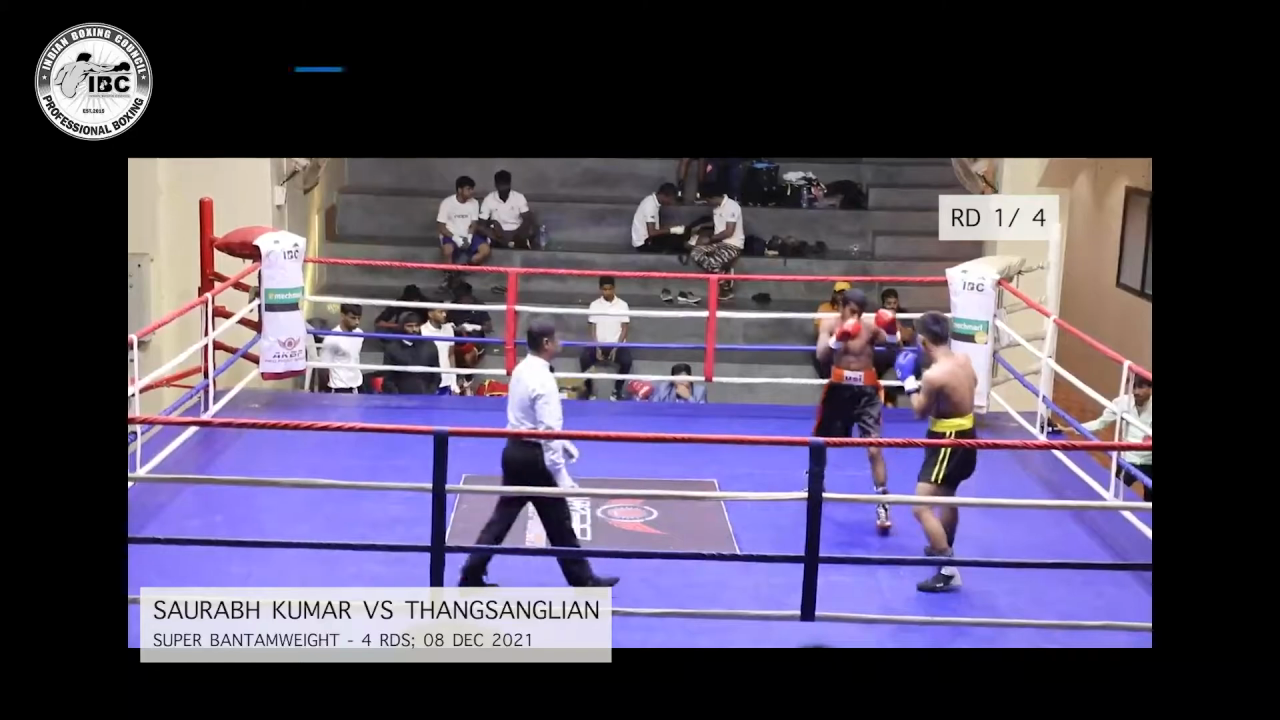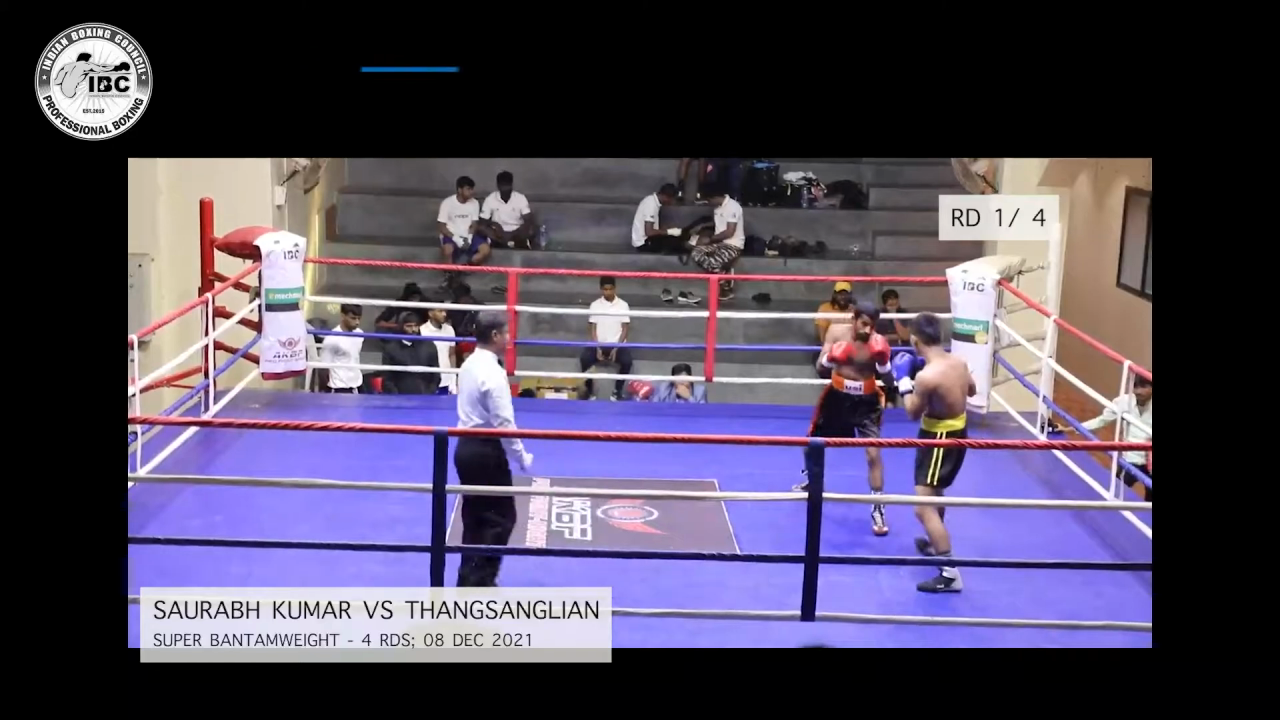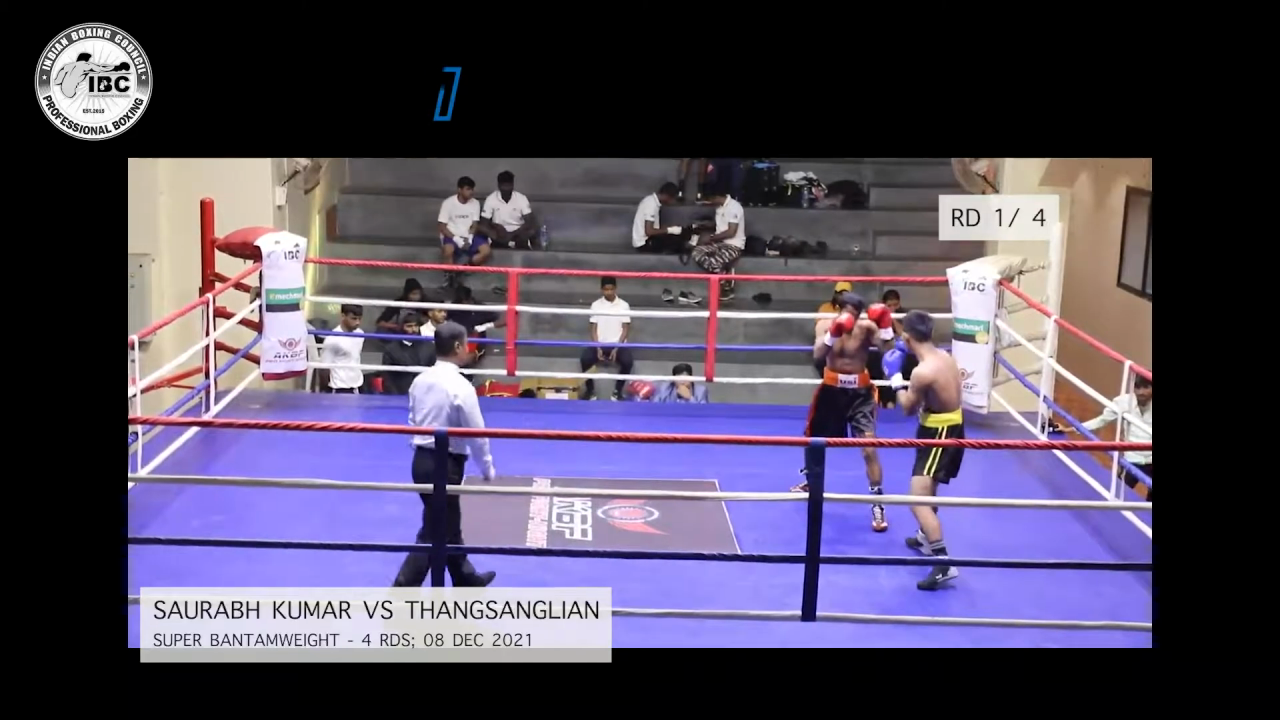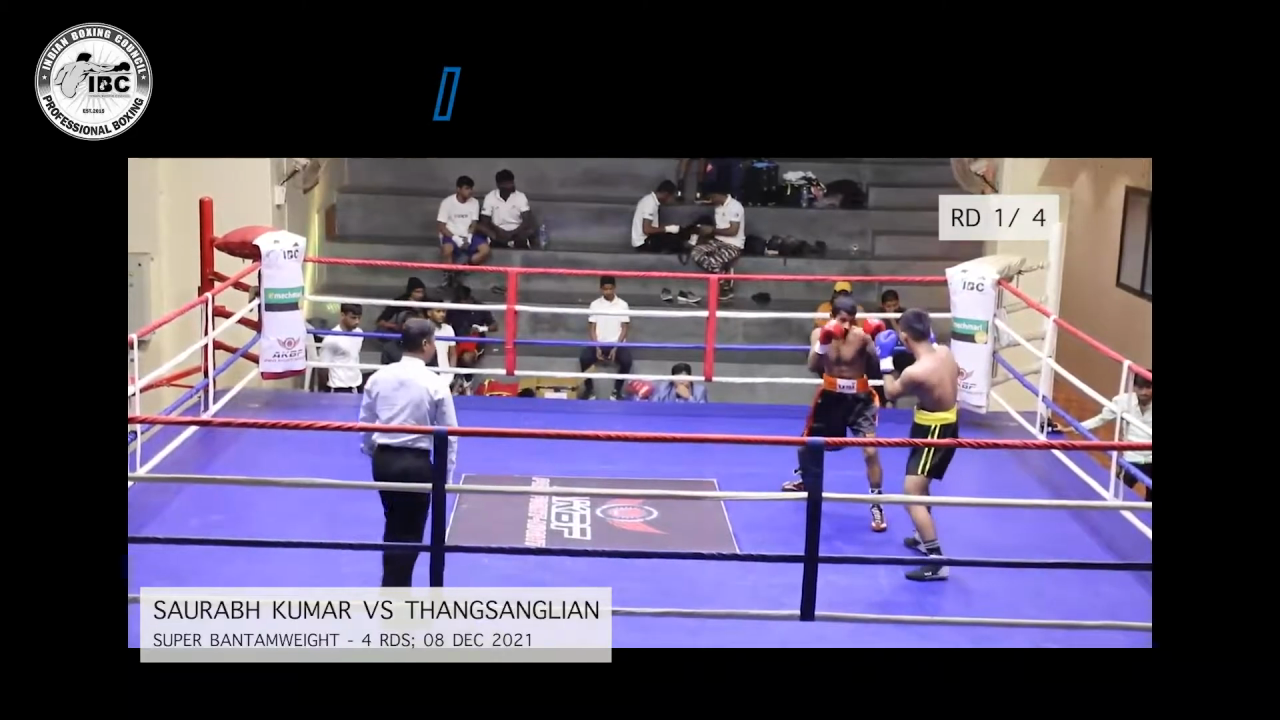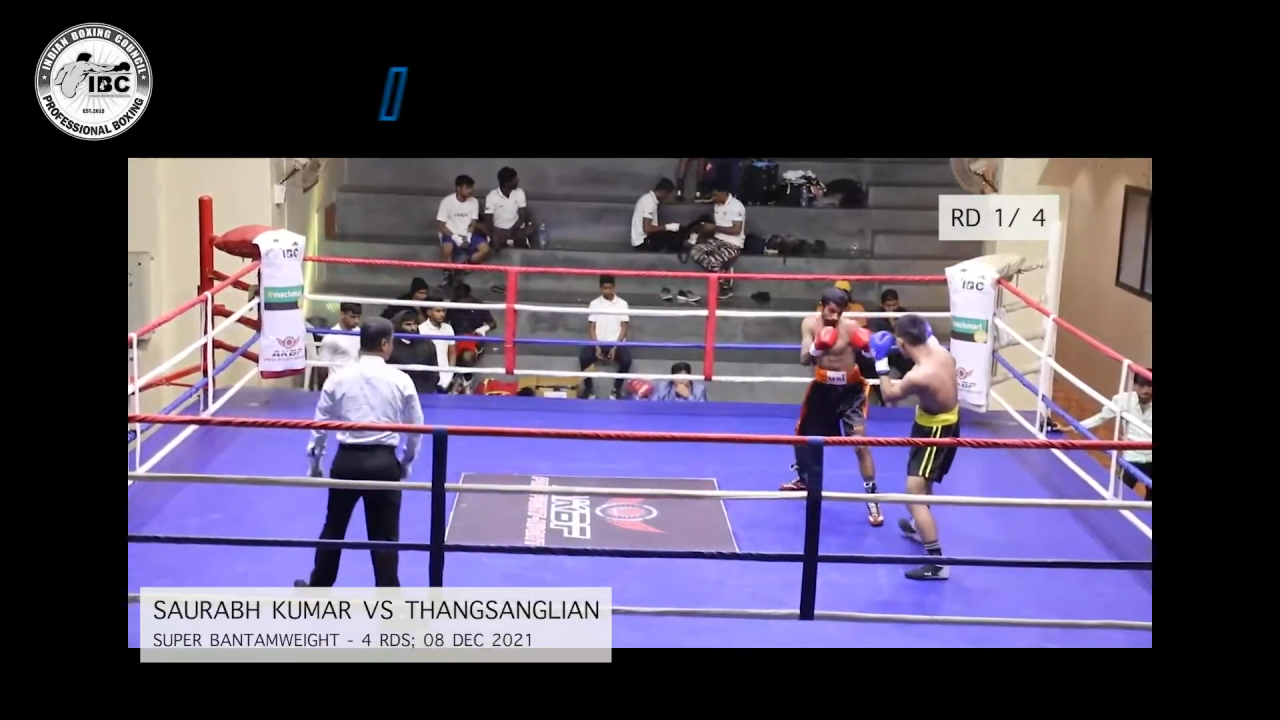
dt=0.3s
person 1, frame 1
left shoulder: (933, 375)
right shoulder: (964, 360)
left elbow: (921, 412)
left wrist: (908, 378)
left hip: (947, 440)
right hip: (965, 435)
left knee: (922, 508)
right knee: (946, 497)
left ankle: (948, 572)
right ankle: (943, 548)
person 1, frame 2
left shoulder: (925, 376)
right shoulder: (958, 362)
left elbow: (913, 413)
right elbow: (971, 390)
left wrist: (903, 379)
left hip: (939, 440)
right hip: (956, 435)
left knee: (924, 509)
right knee: (934, 495)
left ankle: (949, 574)
right ankle: (934, 543)
person 1, frame 3
left shoulder: (922, 372)
right shoulder: (945, 356)
left elbow: (908, 408)
left wrist: (894, 375)
right wrist: (909, 369)
left hip: (939, 435)
right hip: (951, 430)
left knee: (919, 500)
right knee: (927, 489)
left ankle: (944, 563)
right ankle: (926, 539)
person 1, frame 4
left shoulder: (915, 371)
right shoulder: (945, 353)
left elbow: (892, 393)
right elbow: (955, 373)
right wrist: (930, 342)
left hip: (932, 432)
right hip: (946, 426)
left knee: (912, 496)
right knee: (920, 486)
left ankle: (937, 561)
right ankle: (924, 538)
person 1, frame 5
left shoulder: (918, 376)
right shoulder: (942, 353)
left elbow: (889, 395)
left wrist: (881, 360)
right wrist: (930, 335)
left hip: (935, 433)
right hip: (946, 427)
left knee: (915, 498)
right knee: (922, 485)
left ankle: (936, 563)
right ankle: (919, 528)
person 2, frame 1
left shoulder: (521, 370)
right shoulder: (543, 380)
right elbow: (548, 431)
left wrist: (563, 444)
right wrist: (560, 475)
left hip: (513, 451)
right hip: (532, 456)
left knee: (505, 513)
right knee: (559, 520)
left ankle: (471, 575)
right ankle: (583, 580)
person 2, frame 2
left shoulder: (469, 365)
right shoulder: (492, 373)
right elbow: (503, 423)
right wrist: (522, 458)
left hip: (466, 448)
right hip: (486, 452)
left knee: (474, 518)
right knee: (501, 519)
left ankle: (470, 580)
right ankle: (479, 582)
person 2, frame 3
left shoulder: (420, 380)
right shoulder: (460, 387)
right elbow: (476, 435)
right wrist: (487, 468)
left hip: (421, 460)
right hip: (445, 465)
left knee: (447, 526)
right knee: (432, 536)
left ankle: (465, 577)
person 2, frame 4
left shoulder: (379, 377)
right shoulder: (435, 383)
left elbow: (365, 422)
right elbow: (448, 433)
left wrist: (373, 455)
right wrist: (447, 472)
left hip: (383, 460)
right hip: (415, 464)
left knee: (395, 529)
right knee: (408, 535)
left ankle: (393, 591)
person 2, frame 5
left shoulder: (339, 377)
right shoulder: (400, 380)
left elbow: (321, 423)
right elbow: (415, 427)
left wrist: (314, 461)
right wrist: (407, 461)
left hip: (347, 459)
right hip: (383, 461)
left knee: (333, 528)
right knee: (384, 535)
left ankle: (319, 585)
person 3, frame 1
left shoulder: (871, 326)
right shoulder: (829, 324)
right elbow: (821, 356)
left wrist: (892, 332)
right wrist: (837, 339)
left hip: (866, 391)
right hip: (838, 389)
left knee: (874, 450)
right knee: (818, 441)
left ankle: (882, 505)
person 3, frame 2
left shoulder: (877, 341)
right shoulder: (836, 332)
right elbow: (819, 368)
left wrist: (883, 361)
right wrist: (828, 360)
left hip: (865, 399)
right hip: (837, 394)
left knee: (873, 454)
right knee: (812, 443)
left ankle: (878, 510)
right ankle: (813, 483)
person 3, frame 3
left shoulder: (867, 327)
right shoulder: (825, 325)
left elbow: (889, 350)
right elbow: (818, 357)
left wrist: (885, 326)
right wrist: (833, 332)
left hip: (860, 392)
right hip: (831, 390)
left knee: (869, 450)
right knee: (812, 441)
left ankle: (878, 505)
right ankle: (812, 483)
person 3, frame 4
left shoulder: (861, 336)
right shoulder: (819, 334)
left elbow: (878, 368)
right elbow: (813, 366)
left wrist: (877, 346)
right wrist: (824, 342)
left hip: (859, 398)
right hip: (831, 396)
left knee: (870, 452)
right knee: (806, 445)
left ankle: (877, 506)
right ankle: (807, 482)
person 3, frame 5
left shoulder: (851, 327)
right shoulder: (810, 323)
right elbow: (805, 359)
left wrist: (869, 348)
right wrist: (816, 348)
left hip: (850, 389)
right hip: (823, 387)
left knee: (860, 444)
right knee: (802, 438)
left ankle: (872, 498)
right ankle: (804, 480)
